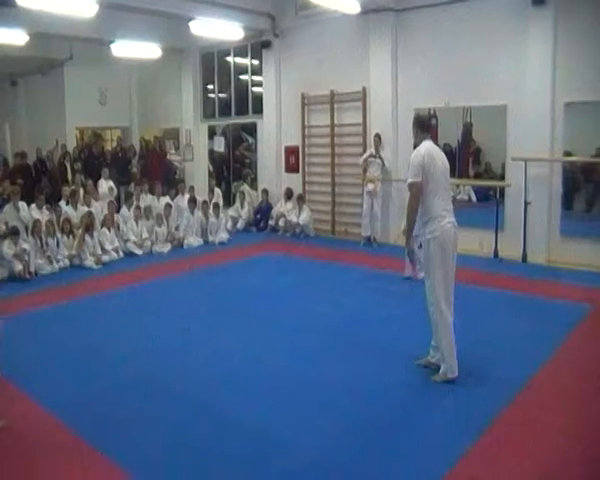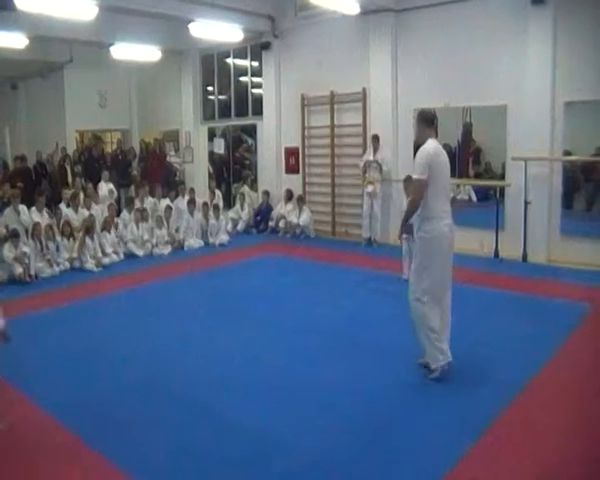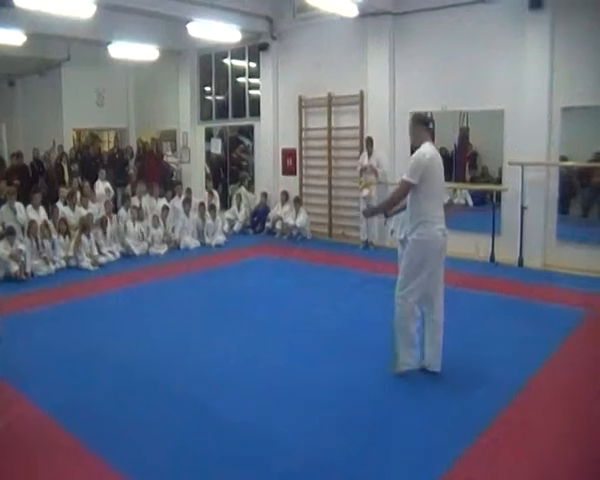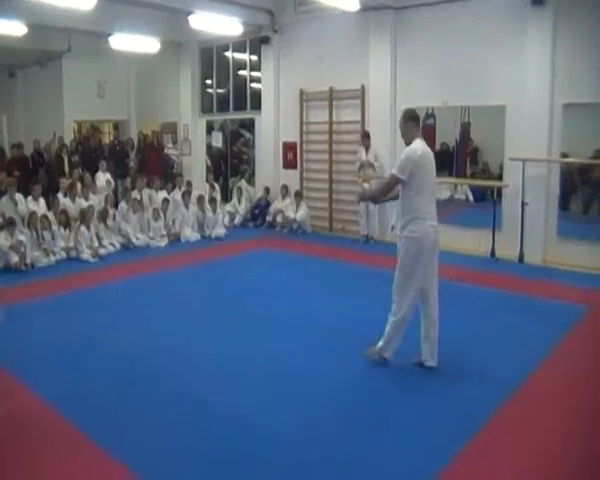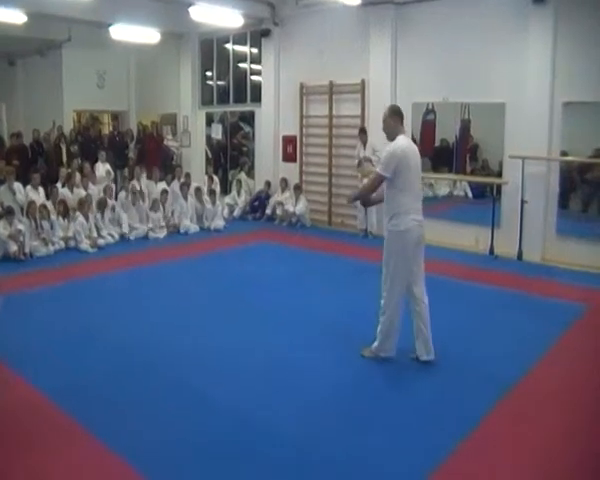
dt=0.2s
person 1, frame 1
left shoulder: (418, 155)
right shoulder: (440, 154)
left elbow: (415, 199)
left wrist: (408, 237)
left hip: (435, 232)
right hip: (449, 228)
left knee: (439, 301)
right knee: (443, 298)
left ankle: (449, 367)
right ankle: (437, 355)
person 1, frame 2
left shoulder: (425, 151)
right shoulder: (441, 152)
left elbow: (418, 195)
left wrist: (404, 222)
right wrist: (414, 221)
left hip: (430, 231)
right hip: (445, 229)
left knee: (419, 296)
right knee: (441, 296)
left ankle: (439, 356)
right ankle: (436, 354)
person 1, frame 3
left shoulder: (421, 156)
right shoulder: (434, 154)
left elbow: (400, 193)
left wrist: (376, 209)
right wrist: (389, 209)
left hip: (423, 236)
right hip: (437, 234)
left knee: (406, 297)
right knee: (433, 300)
left ankle: (407, 359)
right ankle: (432, 360)
person 1, frame 4
left shoulder: (412, 152)
right shoulder: (425, 150)
left elbow: (389, 185)
left wrist: (368, 195)
right wrist: (380, 197)
left hip: (415, 233)
right hip: (429, 230)
left knee: (403, 296)
right knee: (428, 296)
left ankle: (384, 349)
right ankle: (429, 355)
person 1, frame 5
left shoulder: (395, 149)
right shoulder: (411, 147)
left elbow: (373, 185)
left wrist: (356, 197)
right wrist: (373, 199)
left hip: (400, 227)
right hip: (415, 225)
left knee: (392, 292)
right knee: (417, 290)
left ankle: (383, 347)
right ankle: (425, 350)
